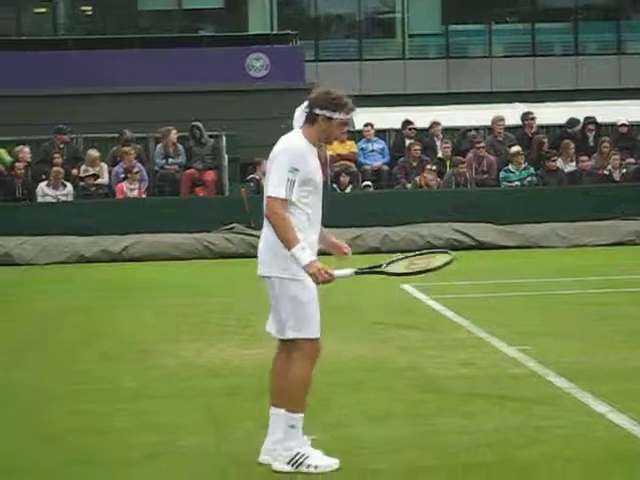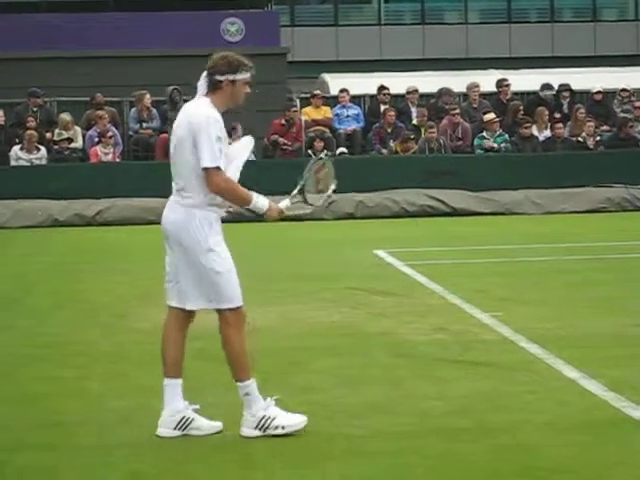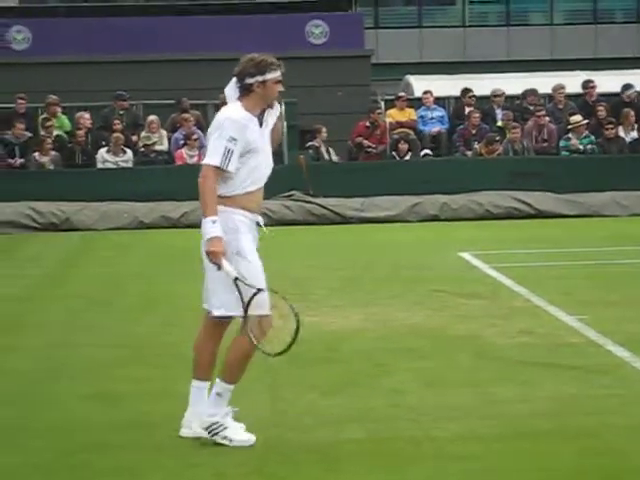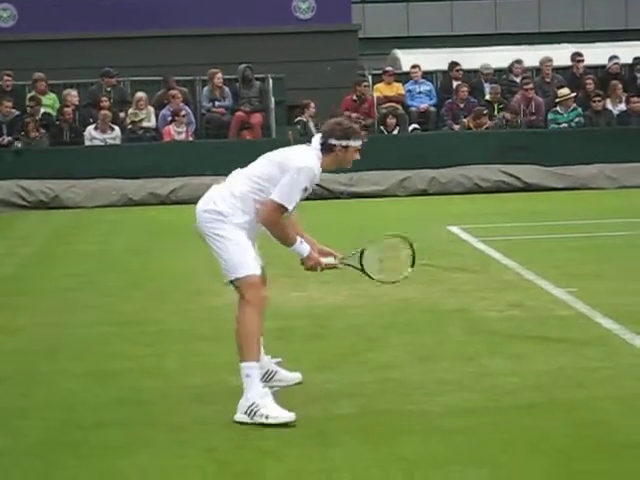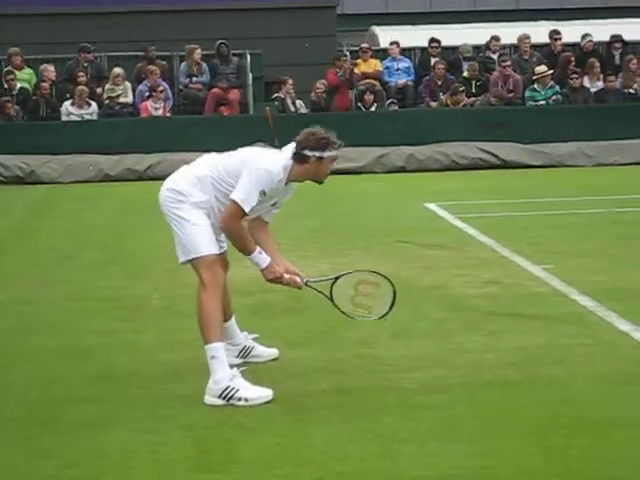
dt=1s
person 1, frame 1
left shoulder: (304, 147)
right shoulder: (293, 150)
right elbow: (274, 209)
left wrist: (325, 240)
right wrist: (304, 258)
left hip: (292, 260)
right hip: (288, 262)
left knee: (289, 346)
right knee: (306, 347)
left ankle: (278, 440)
right ankle: (290, 447)
person 1, frame 2
left shoulder: (191, 110)
right shoulder: (207, 118)
right elbow: (217, 183)
right wrist: (262, 204)
left hip: (181, 217)
right hip: (196, 223)
left knee: (179, 313)
right knee: (232, 315)
left ankle: (174, 411)
right ankle: (257, 411)
person 1, frame 3
left shoulder: (252, 119)
right shoulder: (233, 120)
left elbow: (264, 156)
right elbow: (207, 177)
left wrist: (276, 116)
right wrist: (213, 232)
left hip: (241, 226)
right hip: (230, 226)
left knee: (218, 320)
right knee: (258, 322)
left ankle: (198, 413)
right ankle: (213, 408)
person 1, frame 4
left shoulder: (304, 159)
right shoulder: (307, 167)
left elbow: (278, 213)
right elbow: (269, 217)
left wrist: (313, 245)
right wrist: (303, 251)
left hip: (220, 210)
right hip: (222, 215)
left knee: (252, 289)
right knee: (254, 296)
left ankle: (259, 366)
right ankle: (252, 399)
person 1, frame 5
left shoulder: (286, 181)
right shoulder: (268, 169)
left elbow: (258, 224)
right elbow: (230, 221)
left wrist: (282, 264)
right wrist: (264, 262)
left hip: (200, 200)
right hip: (183, 195)
left knee: (219, 269)
right knee: (211, 277)
left ankle: (235, 344)
right ankle: (221, 381)
